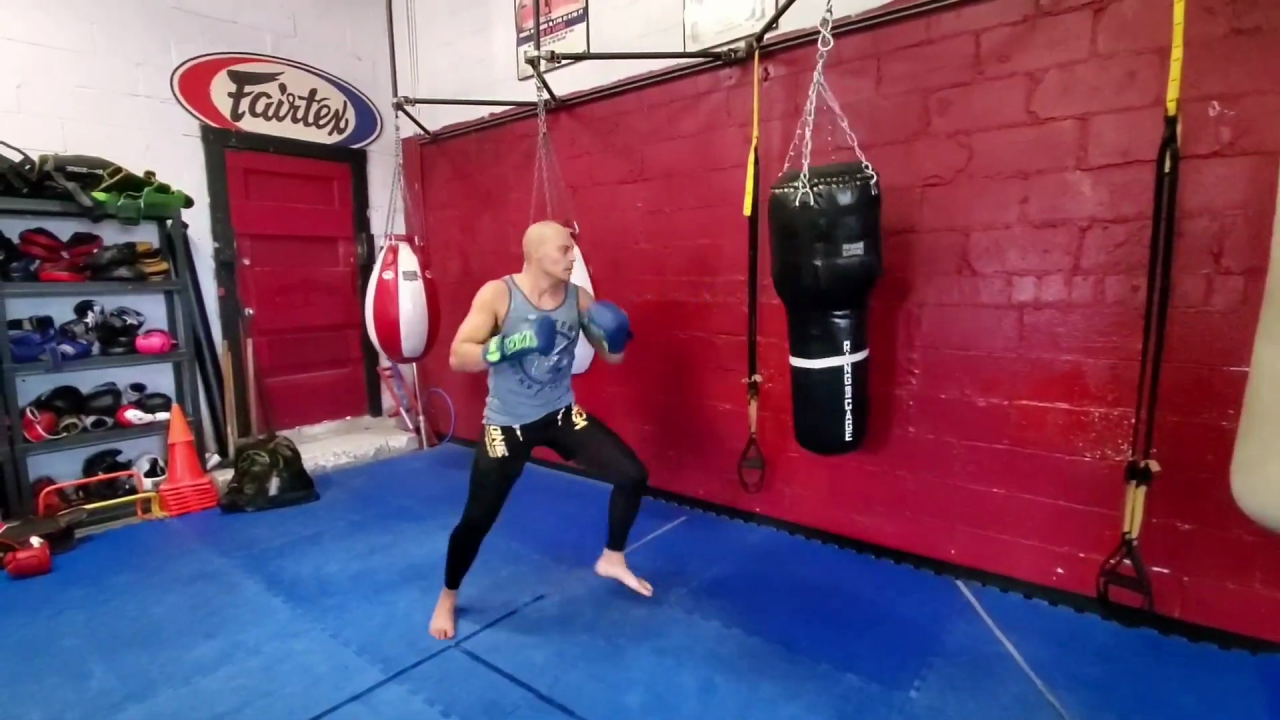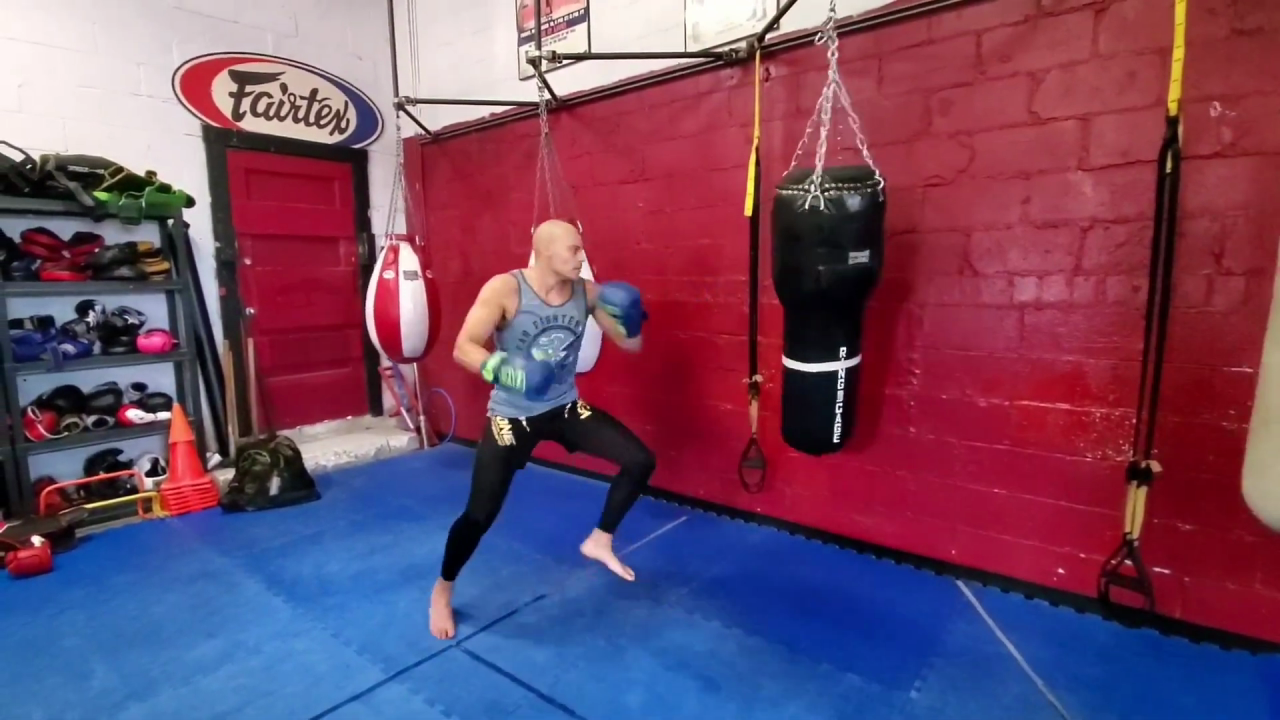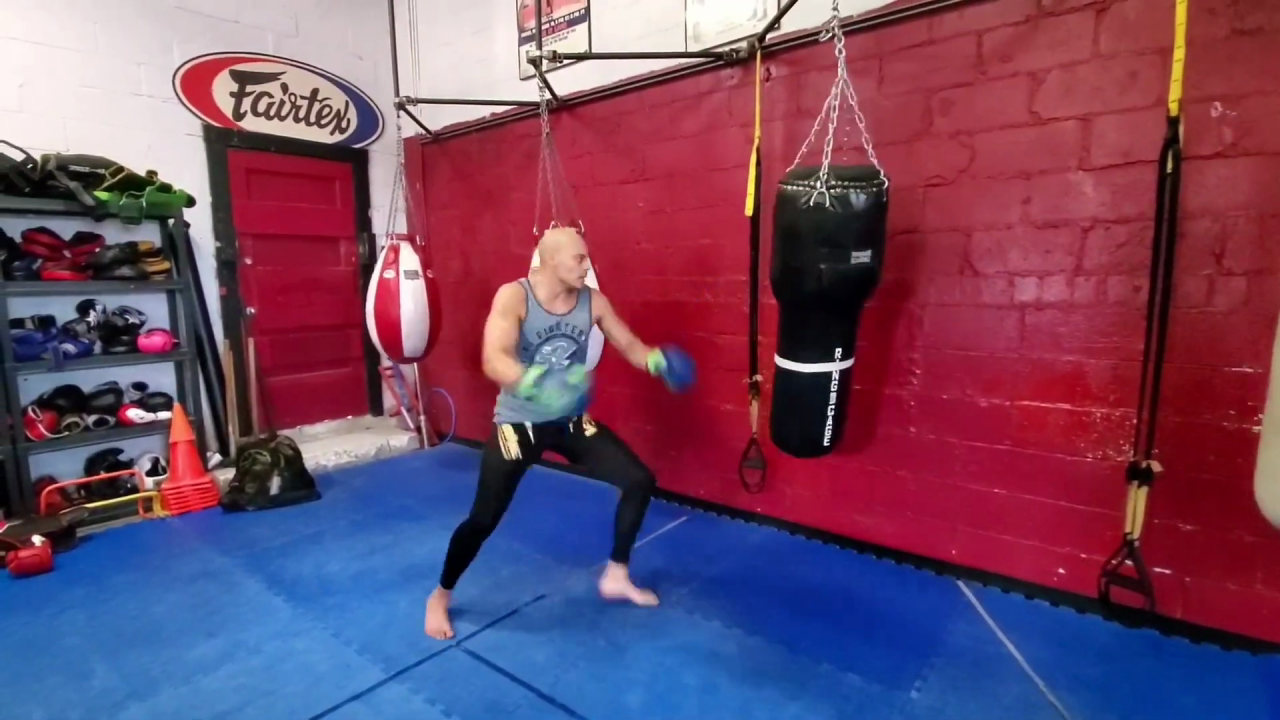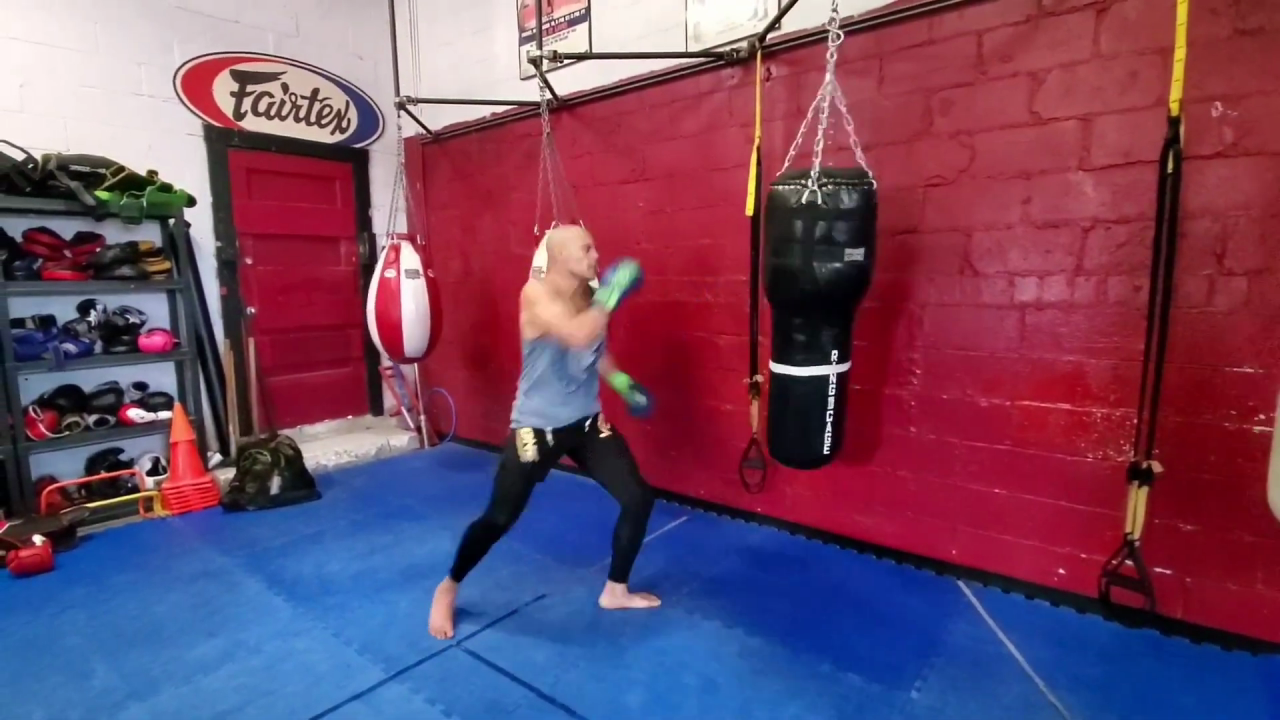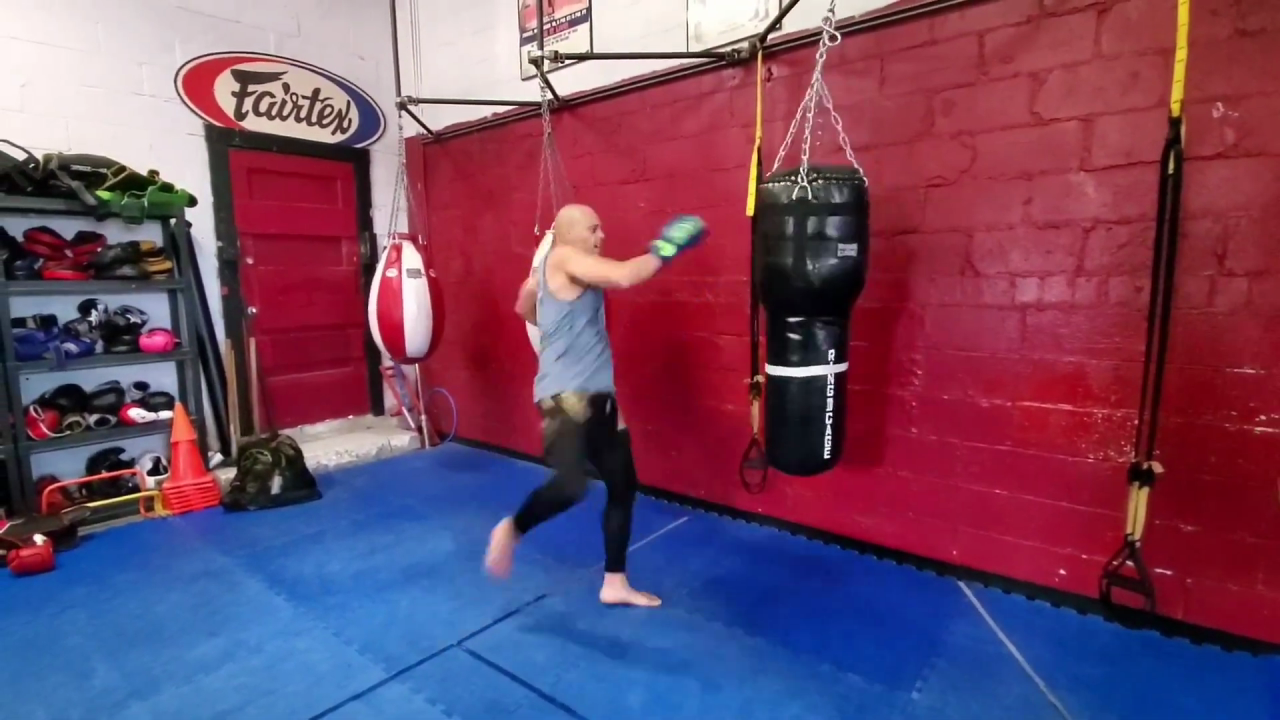
dt=0.1s
person 1, frame 1
left shoulder: (579, 298)
right shoulder: (496, 294)
left elbow: (612, 356)
right elbow: (458, 357)
left wrist: (613, 337)
right wrist: (506, 346)
left hip: (561, 415)
right hip: (507, 423)
left knee: (633, 474)
right knee: (477, 519)
left ankle: (613, 559)
right ankle: (447, 598)
person 1, frame 2
left shoulder: (587, 291)
right shoulder: (503, 288)
left elbow: (628, 342)
right elbow: (463, 349)
left wrist: (629, 317)
right wrist: (502, 372)
left hip: (565, 407)
right hip: (512, 415)
left knee: (639, 461)
right knee: (480, 513)
left ankle: (600, 541)
right ankle: (443, 591)
person 1, frame 3
left shoulder: (593, 301)
right shoulder: (513, 296)
left elbow: (631, 347)
right elbow: (495, 362)
left wrist: (664, 363)
right wrist: (541, 387)
left hip: (572, 419)
right hip: (519, 424)
left knee: (640, 481)
right knee: (484, 518)
left ankle: (617, 574)
right ankle: (440, 596)
person 1, frame 4
left shoulder: (585, 292)
right shoulder: (537, 293)
right elbow: (579, 335)
left wrist: (624, 383)
right wrist: (611, 295)
left hip: (586, 422)
right hip: (539, 426)
left knee: (639, 498)
right knee: (499, 519)
left ankle: (616, 589)
right ankle: (448, 589)
person 1, frame 5
left shoulder: (545, 273)
right shoulder: (564, 258)
left elbow: (525, 308)
right elbow: (625, 277)
right wrist: (669, 245)
left hip: (597, 396)
right hip: (568, 396)
left knee: (623, 487)
right knee: (571, 487)
left ankle: (615, 582)
right ankle: (511, 529)
